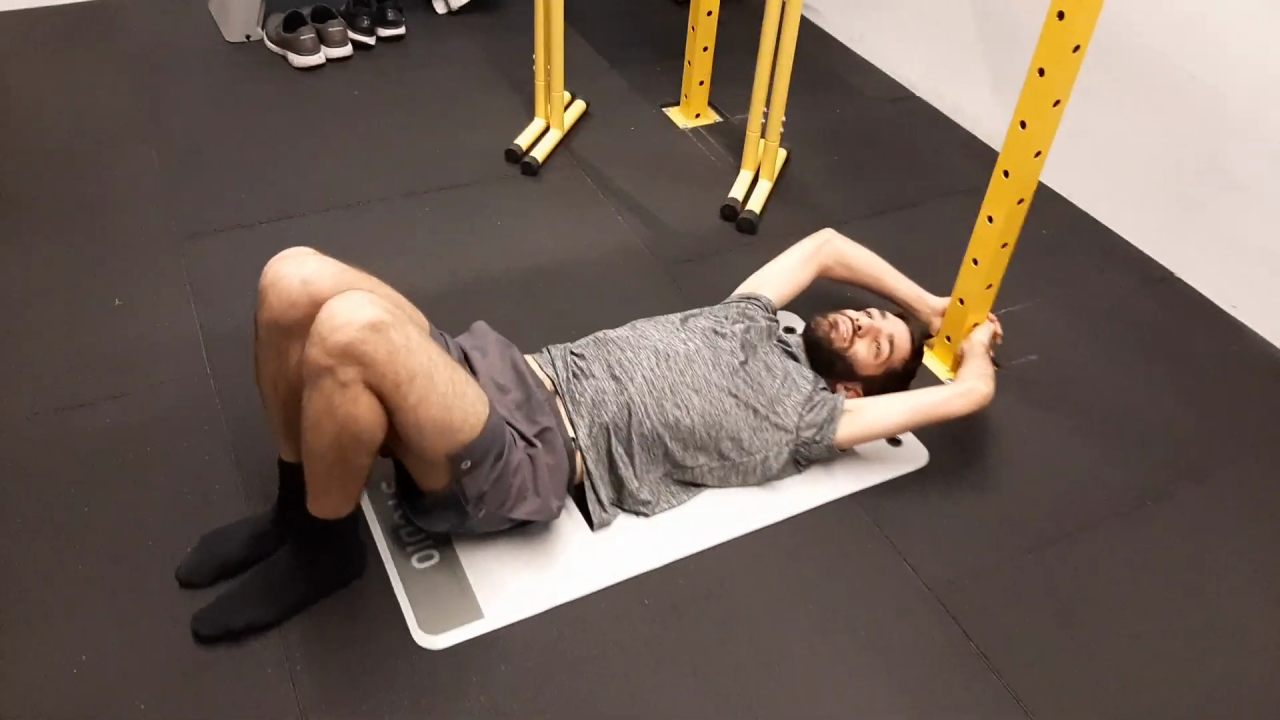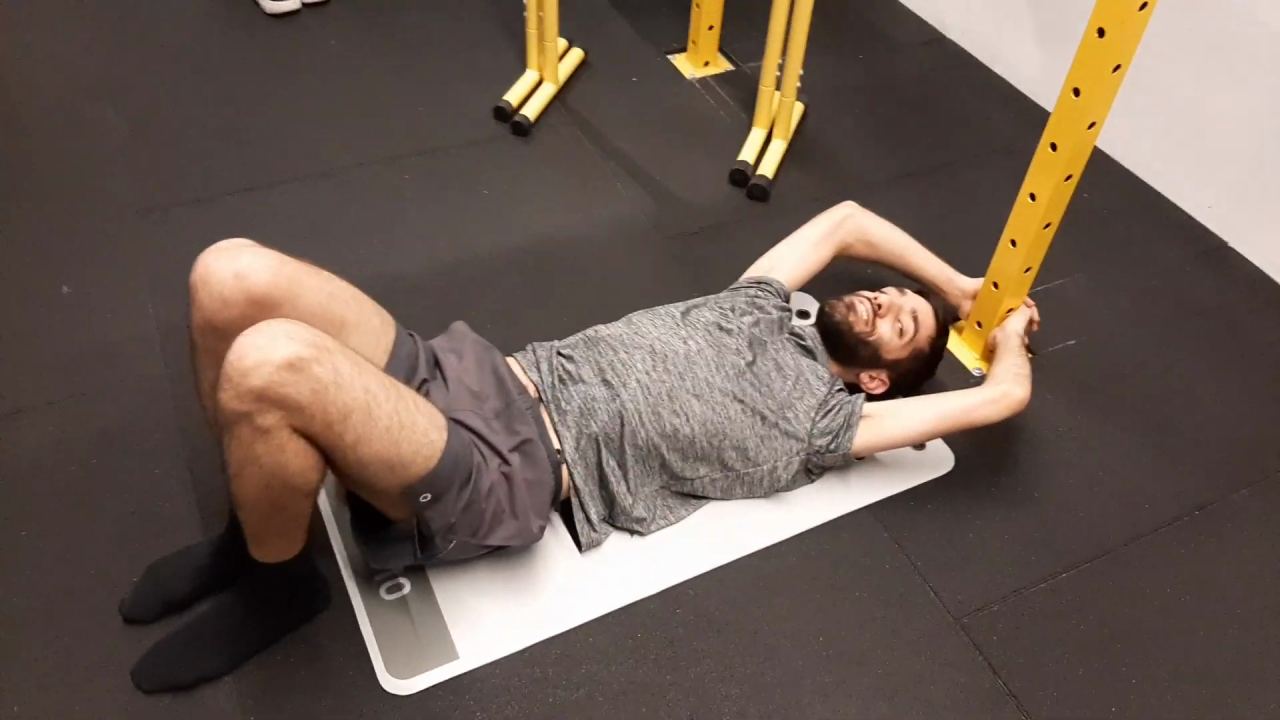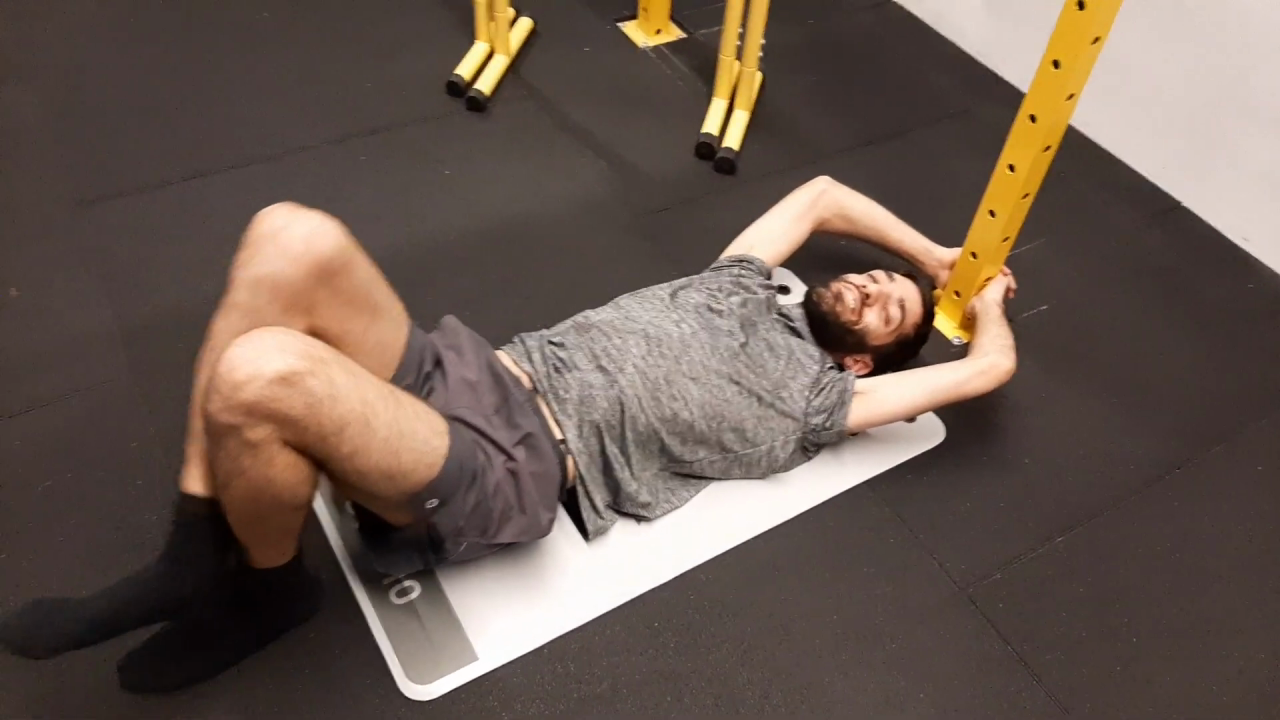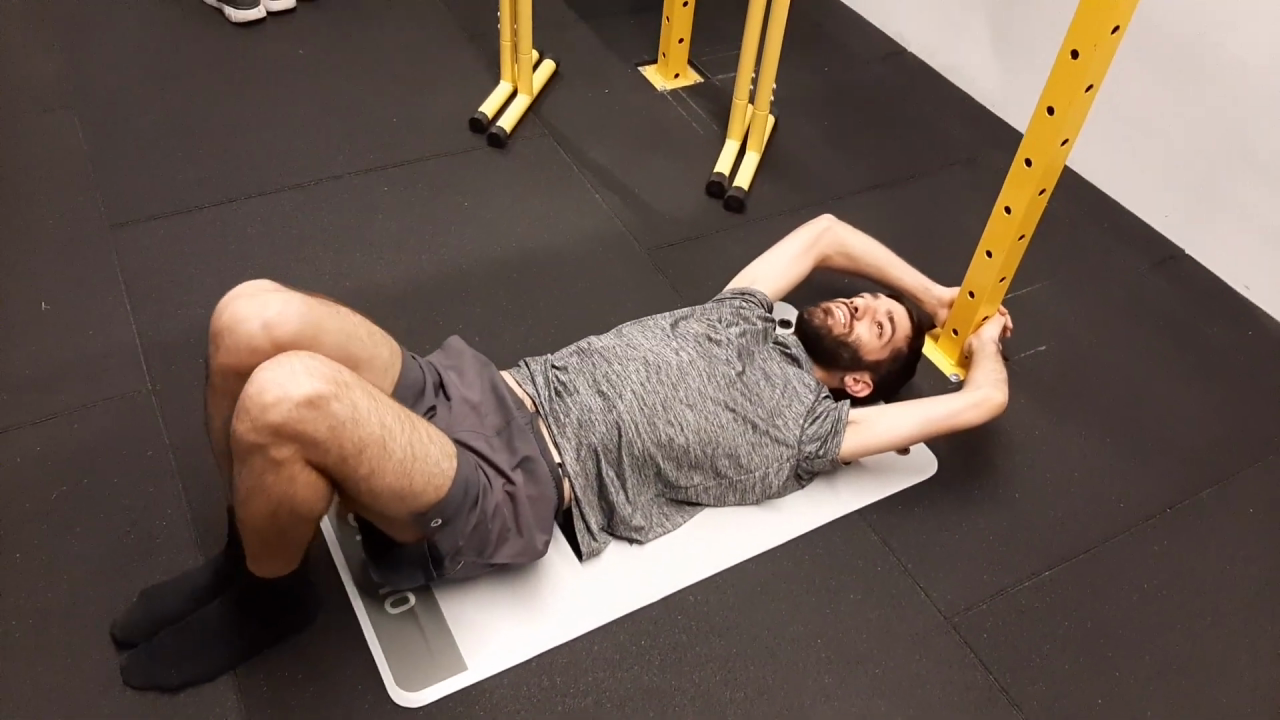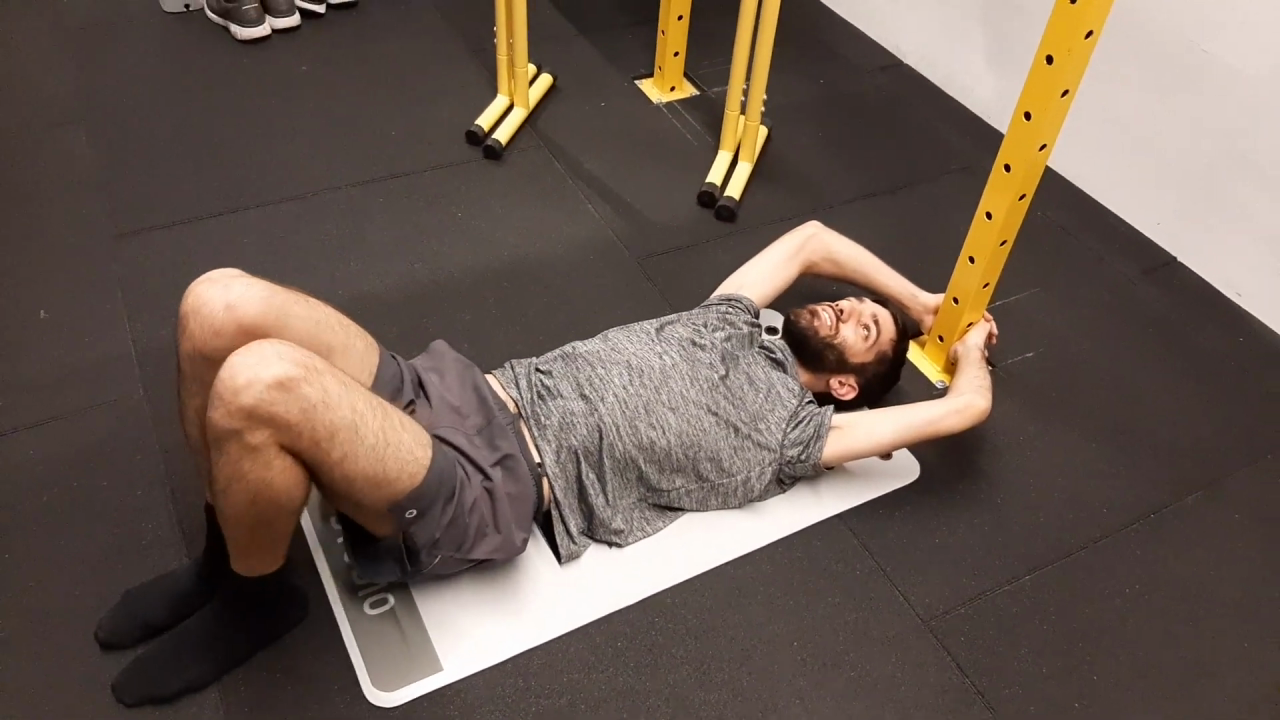
dt=0.7s
person 1, frame 1
left shoulder: (810, 419)
right shoulder: (752, 322)
left elbow: (969, 393)
right elbow: (826, 243)
right wrist: (931, 304)
left hip: (521, 460)
right hip: (509, 374)
left knee: (347, 329)
right knee: (295, 281)
left ankle: (321, 547)
right ankle: (297, 504)
person 1, frame 2
left shoulder: (826, 420)
right shoulder: (760, 310)
left elbow: (1001, 395)
right elbow: (846, 218)
right wrist: (962, 285)
left hip: (506, 472)
right hip: (490, 377)
left knee: (269, 367)
right knee: (231, 279)
left ankle: (273, 585)
right ankle: (249, 533)
person 1, frame 3
left shoulder: (819, 401)
right shoulder: (744, 290)
left elbow: (987, 367)
right elbow: (822, 192)
right wrist: (936, 253)
left hip: (506, 474)
right hip: (479, 375)
left knee: (263, 376)
right knee: (295, 241)
left ankle: (268, 590)
right ankle: (194, 560)
person 1, frame 4
left shoulder: (814, 427)
right shoulder: (745, 321)
left elbow: (981, 400)
right elbow: (824, 231)
right wrist: (937, 292)
left hip: (508, 492)
right hip: (485, 394)
left knee: (286, 399)
right knee: (254, 320)
left ankle: (263, 596)
right ankle: (247, 549)
person 1, frame 5
left shoulder: (796, 432)
right shoulder: (732, 326)
left elbow: (963, 407)
right elbow: (812, 238)
right wrist: (922, 299)
left hip: (487, 491)
right hip: (467, 395)
left knee: (260, 385)
right knee: (221, 306)
left ankle: (253, 597)
right ankle: (226, 552)
